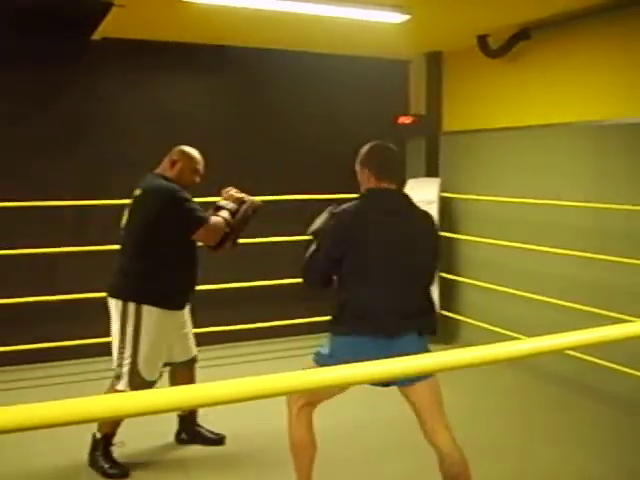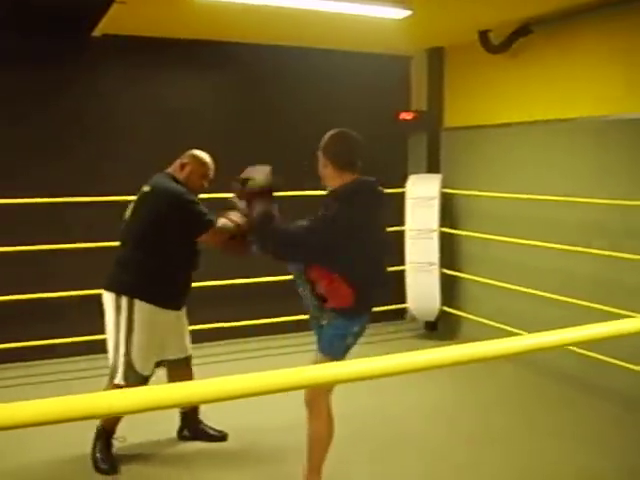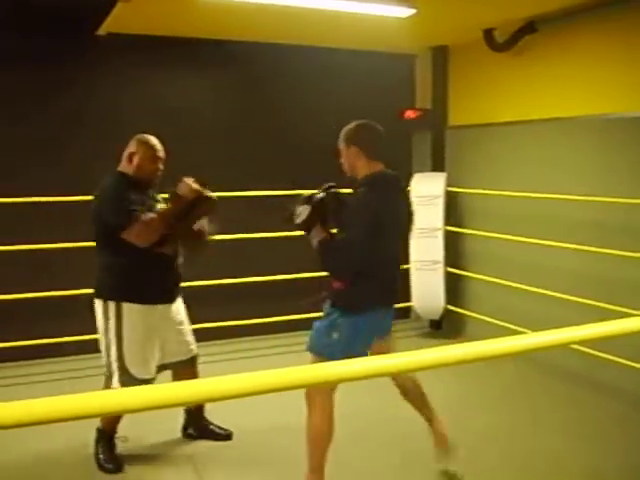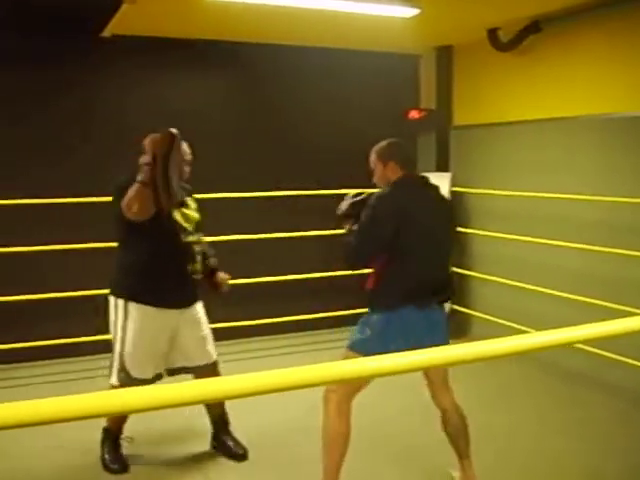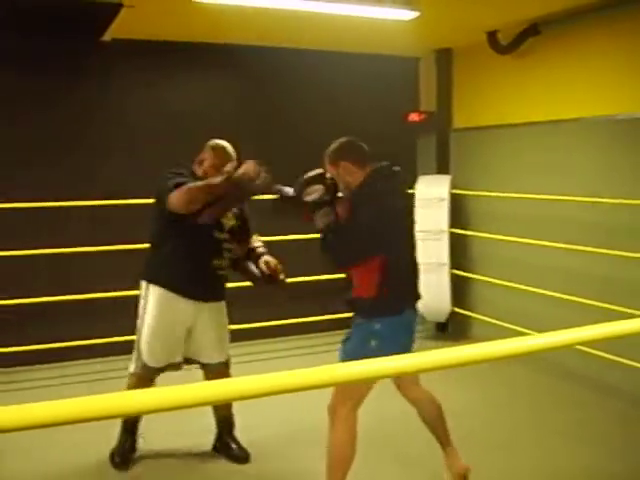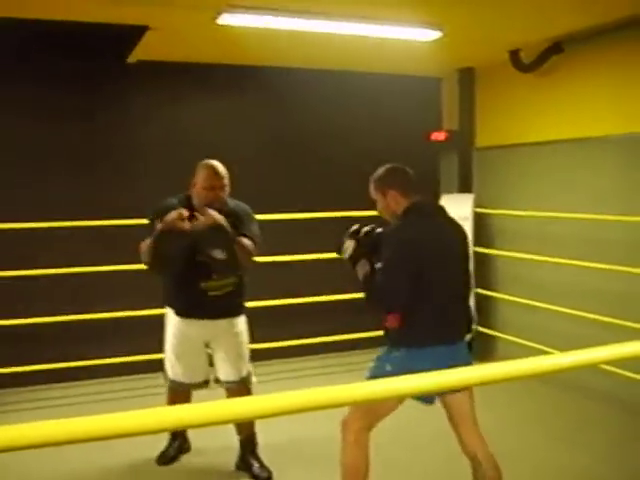
dt=0.4s
person 1, frame 1
left shoulder: (346, 218)
right shoulder: (424, 222)
left elbow: (314, 277)
left wrist: (319, 238)
left hip: (356, 338)
right hip: (408, 337)
left knee: (298, 405)
right knee: (439, 433)
person 1, frame 2
left shoulder: (337, 216)
right shoulder: (365, 195)
left elbow: (281, 244)
left wrist: (258, 201)
left hip: (343, 311)
right hip: (345, 296)
left knee: (316, 398)
person 1, frame 3
left shoulder: (367, 200)
right shoulder: (393, 193)
left elbow: (343, 264)
left wrist: (315, 231)
right wrist: (341, 215)
left hip: (353, 310)
right hip: (379, 303)
left knee: (318, 396)
right knee: (395, 368)
right ankle: (438, 433)
person 1, frame 4
left shoulder: (387, 201)
right shoulder: (440, 204)
left elbow: (358, 256)
left wrist: (353, 221)
left hip: (392, 315)
right hip: (431, 312)
left knee: (336, 396)
right knee: (443, 396)
person 1, frame 5
left shoulder: (377, 196)
right shoulder: (387, 189)
left elbow: (345, 255)
right elbow: (350, 230)
left wrist: (320, 210)
right wrist: (322, 206)
left hip: (380, 317)
right hip: (398, 310)
left knee: (342, 408)
right knee: (411, 389)
person 1, frame 6
left shoulder: (403, 235)
right shoulder: (451, 228)
left elbow: (389, 297)
left wrist: (362, 263)
left hip: (411, 350)
right hip: (452, 347)
left knee: (354, 426)
right knee: (472, 440)
person 2, frame 1
left shoulder: (155, 192)
right shoulder: (166, 194)
left elbow: (196, 228)
right elbow: (210, 234)
left wrist: (222, 208)
right wrist: (229, 208)
left hip: (168, 299)
right hip: (141, 302)
left knee: (184, 362)
right knee: (131, 379)
left ankle: (188, 426)
right ankle: (100, 448)
person 2, frame 2
left shoulder: (163, 191)
right shoulder: (174, 196)
left elbow: (198, 232)
right elbow: (216, 236)
left wrist: (231, 216)
right wrist: (241, 212)
left hip: (163, 296)
right hip: (135, 297)
left knee: (180, 360)
right knee: (128, 375)
left ankle: (190, 423)
right ankle: (103, 441)
person 2, frame 3
left shoulder: (143, 191)
right shoulder: (115, 193)
right elbow: (143, 236)
left wrist: (189, 233)
right wrist: (179, 203)
left hip: (164, 297)
right hip: (125, 301)
left knee: (185, 358)
right knee: (125, 377)
left ankle: (195, 421)
right ankle: (104, 440)
person 2, frame 4
left shoulder: (183, 193)
right shoulder: (135, 189)
right elbow: (138, 211)
left wrist: (212, 269)
right wrist: (150, 163)
left hip: (187, 301)
right hip: (141, 302)
left knee: (208, 368)
right knee: (129, 377)
left ankle: (221, 433)
right ankle: (110, 441)
person 2, frame 5
left shoulder: (229, 200)
right shoulder: (179, 182)
left elbow: (244, 239)
right elbow: (182, 203)
left wrist: (261, 257)
right wrist: (231, 180)
left hip: (211, 296)
right hip: (167, 291)
left knee: (218, 366)
right knee: (146, 366)
left ankle: (225, 435)
right ankle: (128, 432)
person 2, frame 6
left shoulder: (238, 212)
right shoulder: (171, 209)
left elbow: (248, 255)
right elbow: (148, 257)
left wrist: (223, 231)
right wrist: (162, 230)
left hip: (228, 315)
right hip: (183, 313)
left knee: (239, 383)
right knee: (179, 382)
left ankle: (248, 452)
right ankle: (178, 438)
